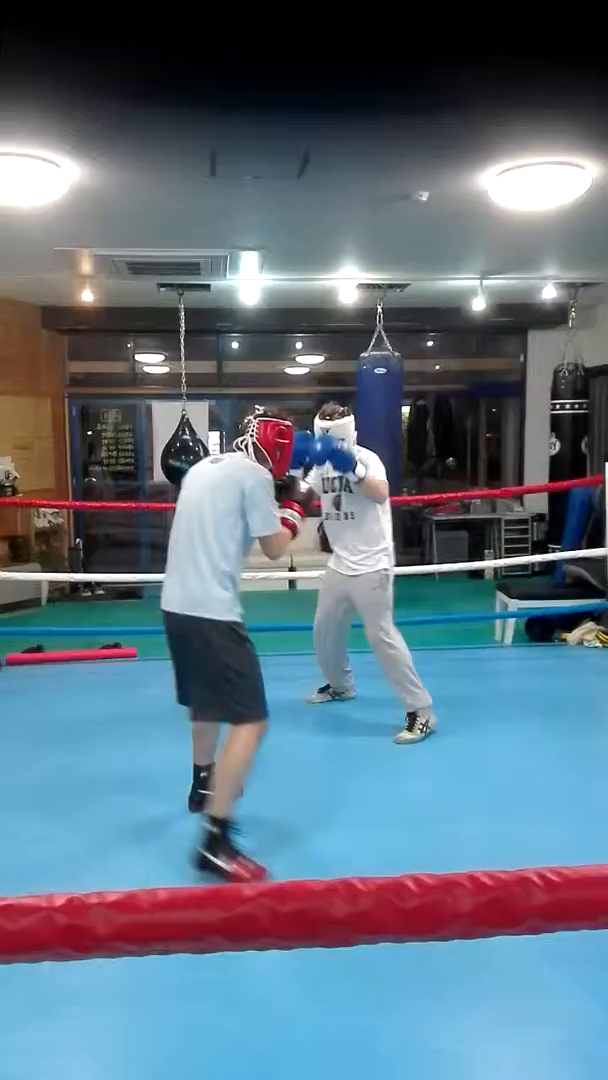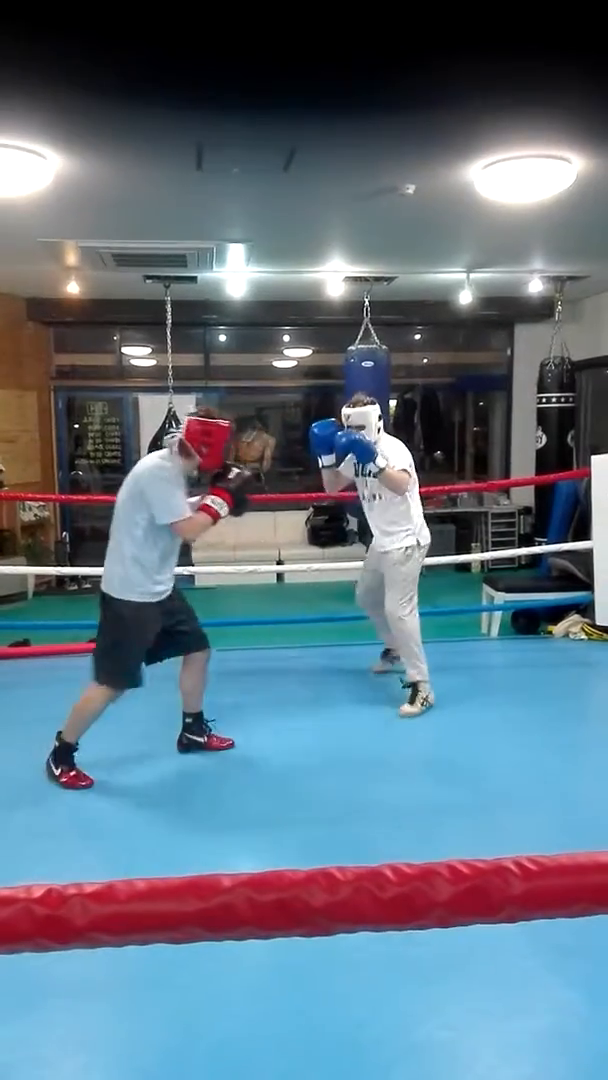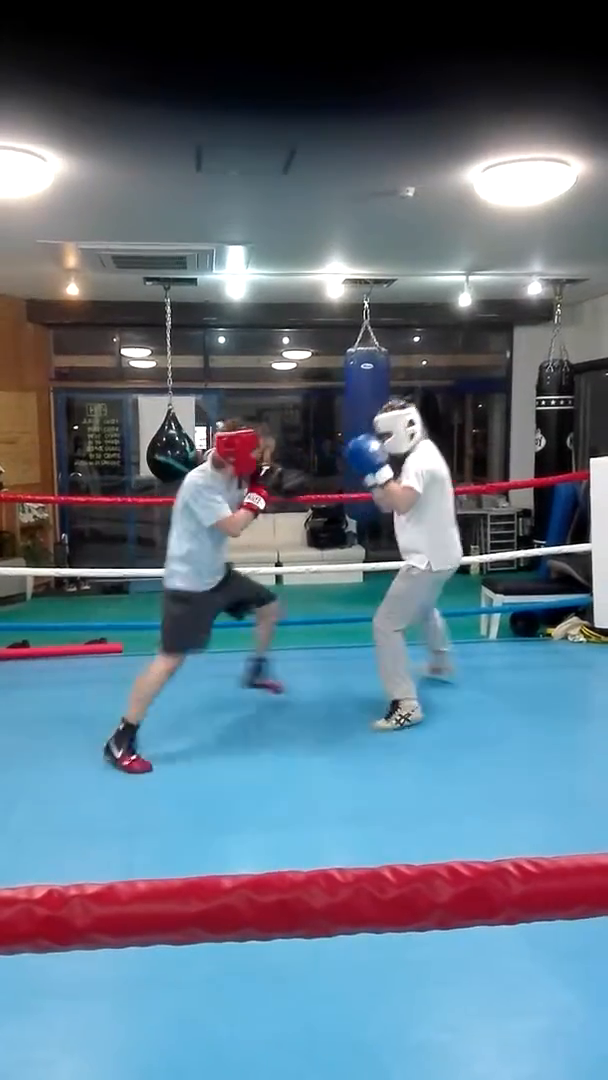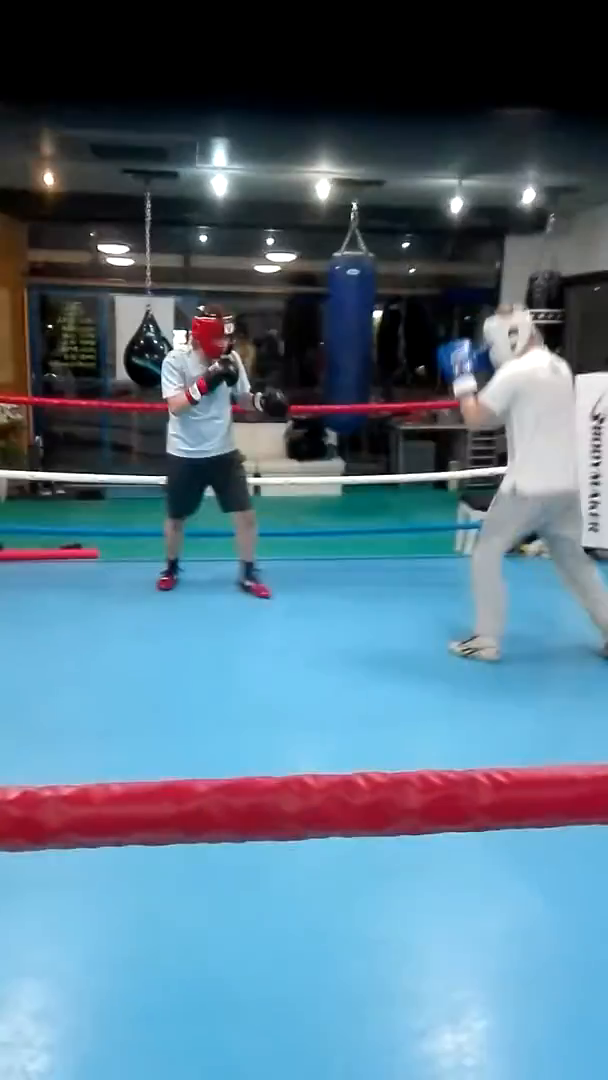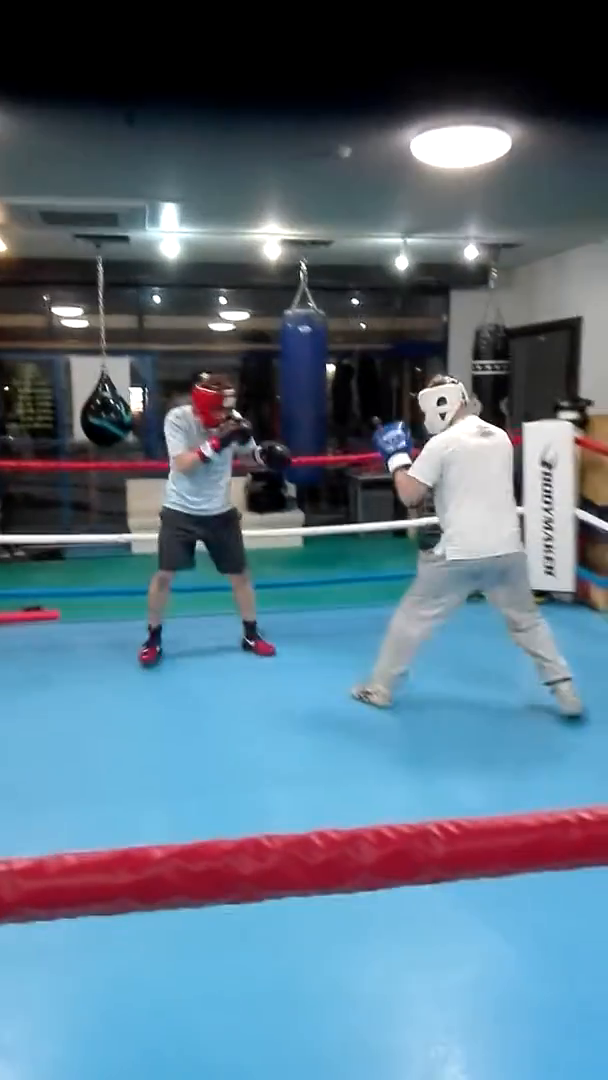
dt=0.7s
person 1, frame 1
left shoulder: (201, 469)
right shoulder: (254, 476)
right elbow: (275, 548)
right wrist: (292, 507)
left hip: (176, 604)
right hip: (211, 610)
left knee: (206, 697)
right knee: (250, 722)
left ankle: (204, 785)
right ankle: (216, 841)
person 1, frame 2
left shoulder: (170, 468)
right shoulder: (157, 471)
left elbow: (182, 517)
right elbow: (187, 530)
left wrist: (218, 496)
right wrist: (222, 496)
left hip: (159, 586)
right hip: (129, 593)
left knee: (198, 651)
right knee: (112, 684)
left ankle: (193, 730)
right ankle: (61, 755)
person 1, frame 3
left shoulder: (227, 474)
right shoulder: (199, 481)
right elbow: (233, 526)
right wrist: (260, 492)
left hip: (215, 573)
right hip: (189, 581)
left knee: (268, 607)
right knee: (172, 658)
left ankle: (256, 669)
right ankle: (122, 739)
person 1, frame 4
left shoulder: (231, 359)
right shoulder: (175, 360)
left elbow: (243, 399)
right elbow: (175, 406)
left wrist: (262, 401)
right wrist: (206, 382)
left hip: (223, 452)
right hip: (184, 455)
left knee: (245, 514)
right knee: (176, 518)
left ankle: (248, 574)
right ankle: (171, 568)
person 1, frame 5
left shoulder: (233, 420)
right shoulder: (178, 418)
left elbow: (247, 455)
right elbow: (183, 464)
left wrist: (265, 454)
right wrist: (215, 442)
left hip: (220, 511)
right hip: (180, 510)
left knee: (240, 574)
right knee: (164, 575)
left ankle: (250, 635)
right ankle: (153, 639)
person 2, frame 1
left shoulder: (366, 459)
right shoulder: (323, 464)
left elbow: (381, 494)
left wrist: (351, 468)
right wrist: (296, 468)
left hip: (372, 566)
right hip: (340, 565)
left knee: (382, 638)
right knee: (325, 629)
left ankle: (421, 711)
right ankle: (339, 684)
person 2, frame 2
left shoulder: (392, 447)
right shoulder: (356, 451)
left elbow: (402, 485)
right elbow: (332, 486)
left wrist: (373, 459)
right wrist: (325, 454)
left hip: (406, 542)
right hip: (382, 542)
left knee: (399, 610)
right knee: (367, 597)
left ankle: (420, 686)
right ankle: (394, 649)
person 2, frame 3
left shoulder: (420, 460)
right shoulder: (420, 457)
left elbow: (399, 504)
right elbow: (391, 503)
left wrist: (376, 469)
right wrist: (373, 470)
left hip: (426, 560)
right hip: (441, 556)
left knee: (386, 626)
right knee: (424, 612)
left ankle: (405, 706)
right ankle: (440, 662)
person 2, frame 4
left shoulder: (514, 372)
right shoulder: (560, 369)
left elbow: (476, 418)
left wrist: (462, 379)
left hip: (527, 486)
right hip: (565, 486)
left knee: (487, 554)
right knee: (573, 563)
left ankle: (485, 640)
person 2, frame 5
left shoulder: (441, 444)
right shoulder: (500, 437)
left elbow: (410, 495)
left wrist: (397, 455)
left hip: (460, 553)
right hip: (506, 551)
left knee: (413, 616)
right knee: (527, 622)
left ankle: (379, 687)
right ankle: (564, 691)
